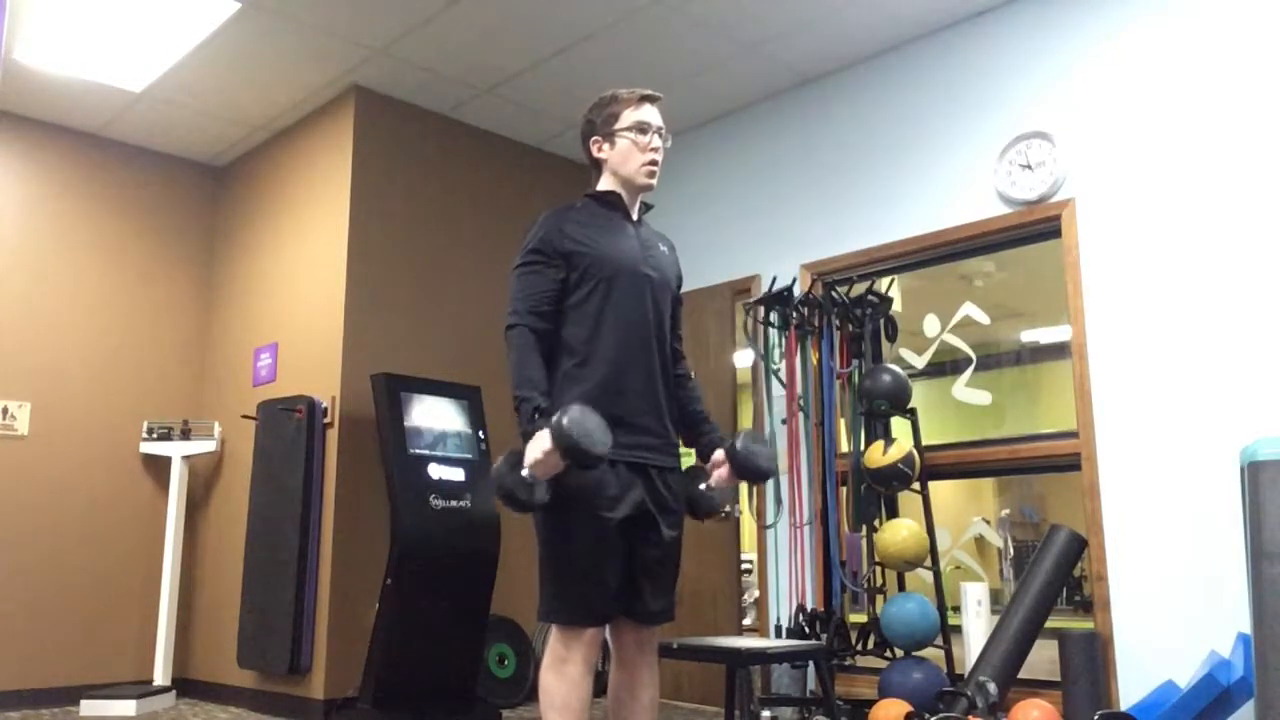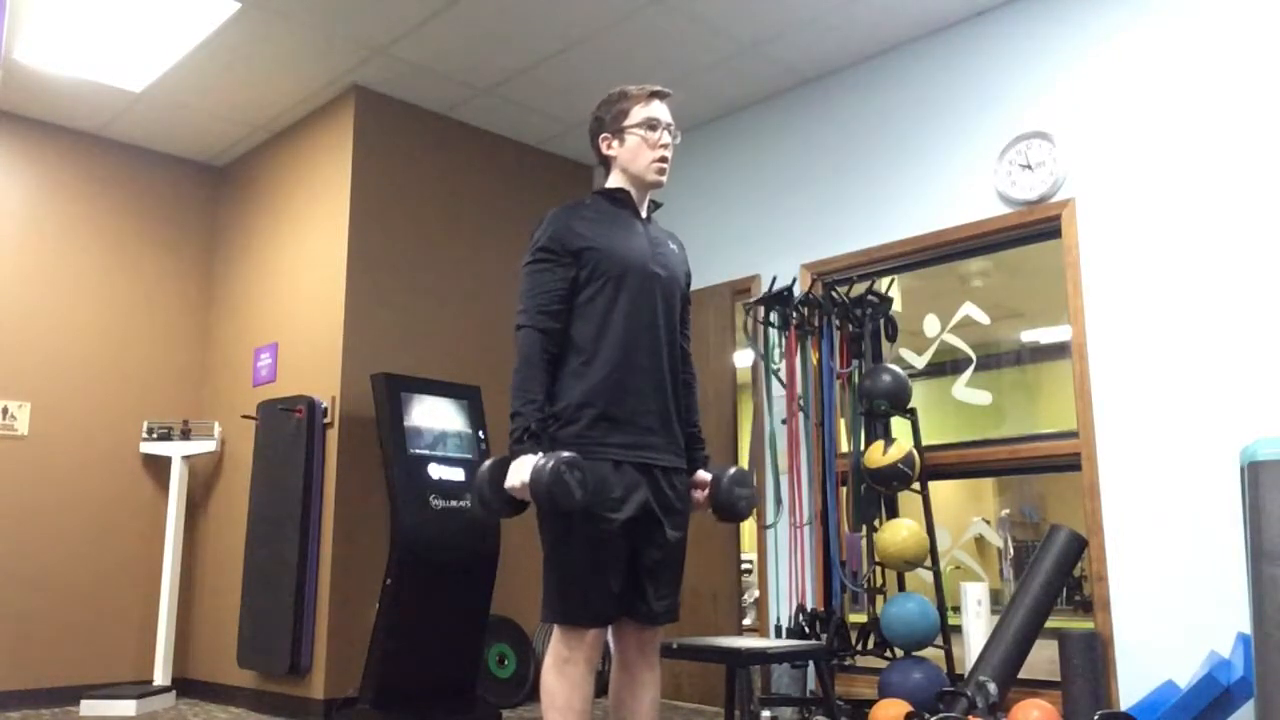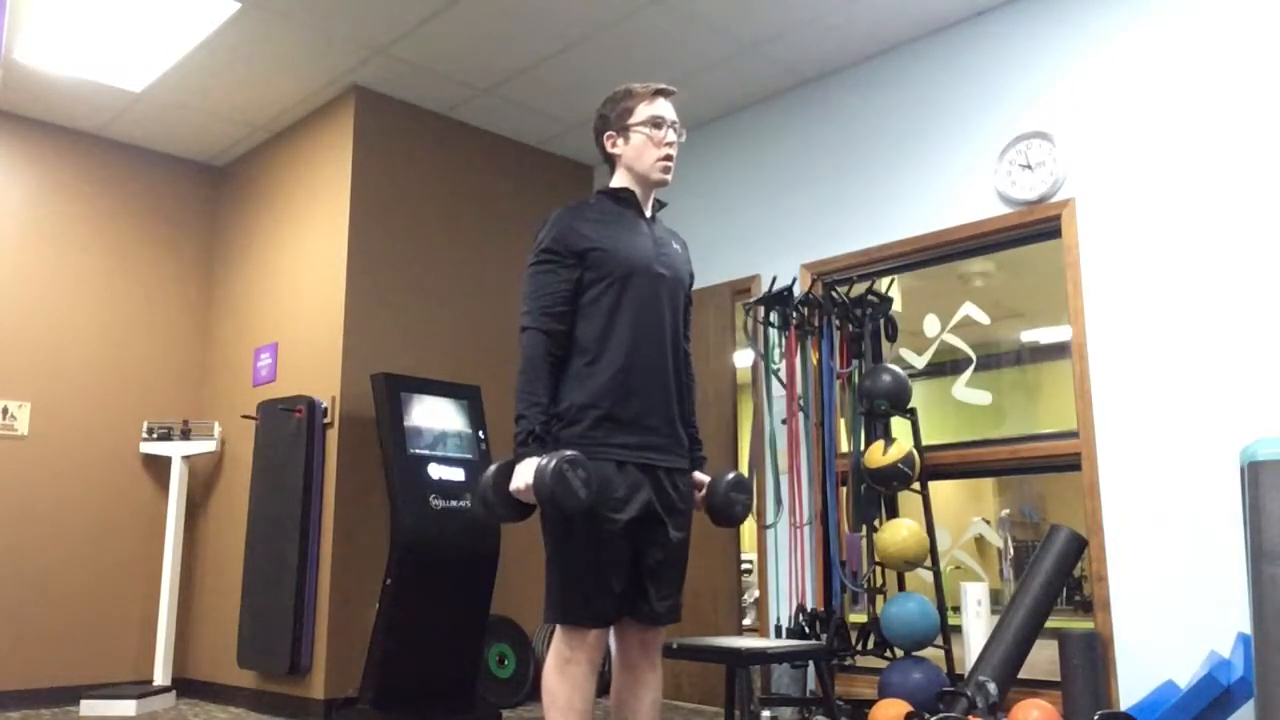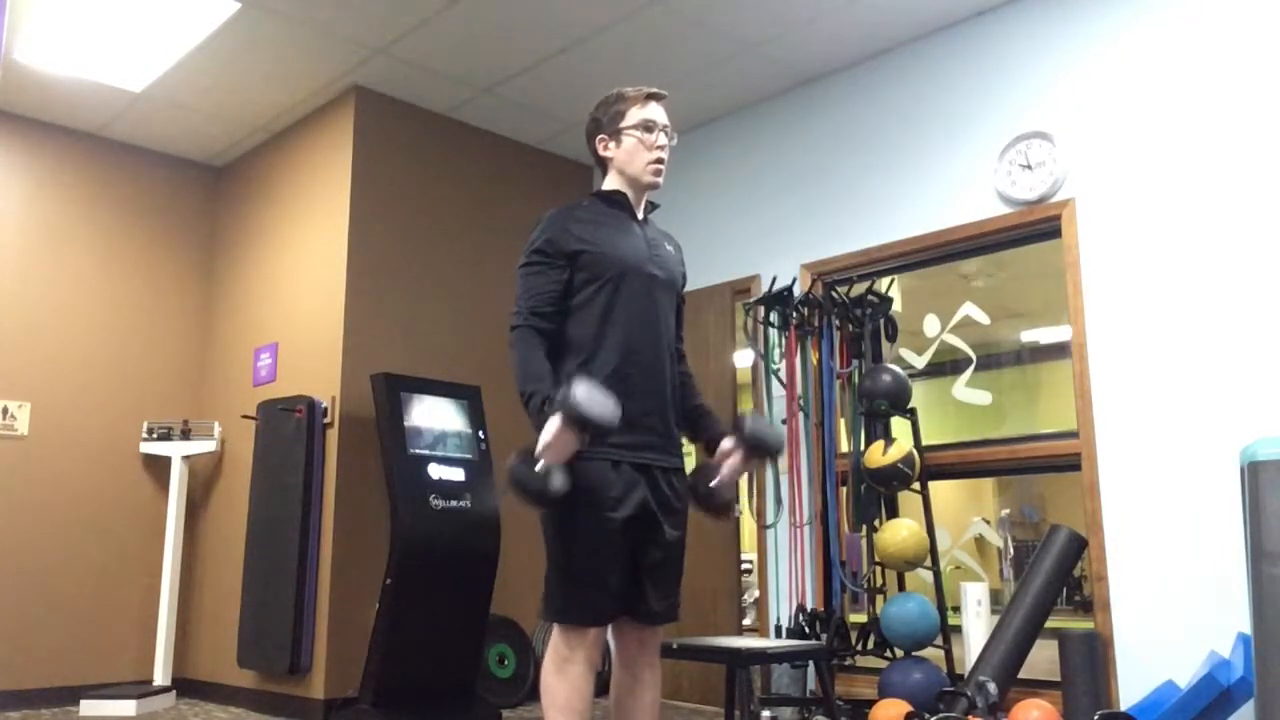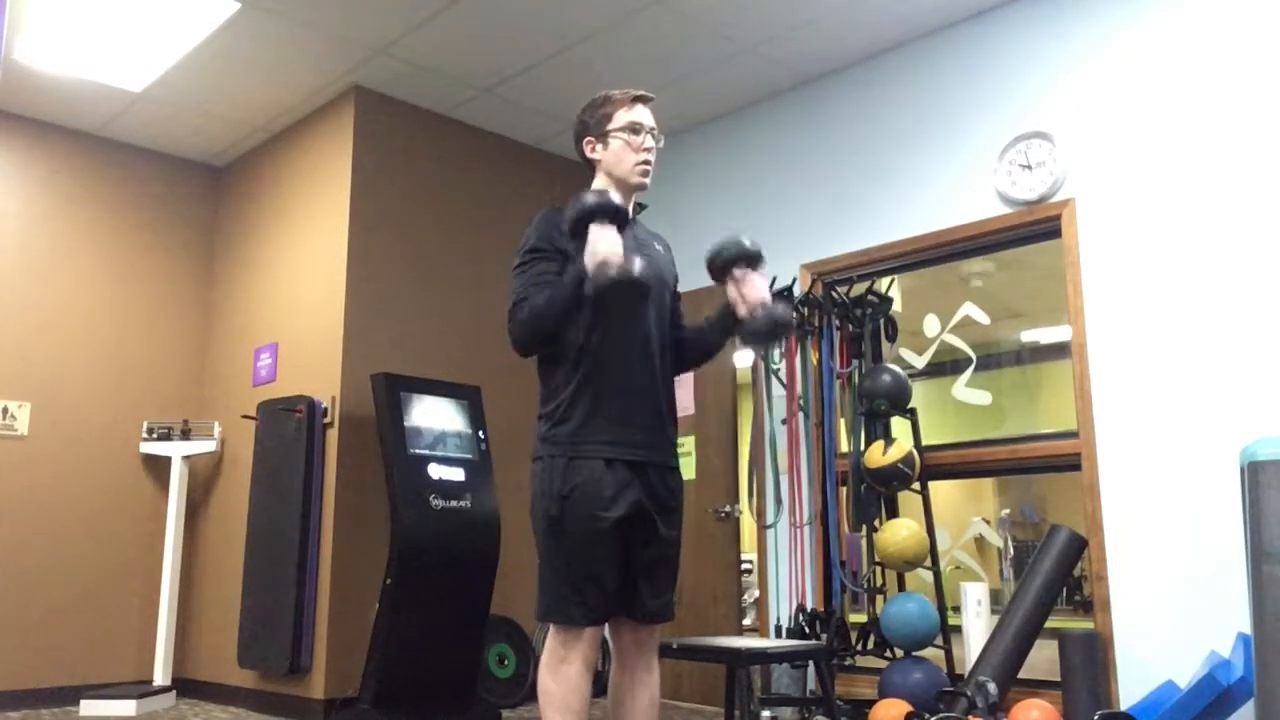
dt=0.4s
person 1, frame 1
left shoulder: (663, 249)
right shoulder: (562, 229)
right elbow: (524, 333)
left wrist: (709, 441)
right wrist: (536, 422)
left hip: (656, 465)
right hip: (584, 463)
left knee: (642, 632)
right knee: (578, 630)
person 1, frame 2
left shoulder: (671, 247)
right shoulder: (570, 227)
right elbow: (535, 339)
left wrist: (698, 458)
right wrist: (526, 443)
left hip: (660, 466)
right hip: (588, 460)
left knee: (644, 634)
right knee: (579, 631)
person 1, frame 3
left shoulder: (674, 246)
right shoulder: (574, 227)
right elbow: (539, 341)
left wrist: (696, 460)
right wrist: (530, 447)
left hip: (663, 469)
right hip: (592, 462)
left knee: (646, 633)
right knee: (582, 630)
person 1, frame 4
left shoulder: (667, 246)
right shoulder: (567, 228)
right elbow: (527, 332)
left wrist: (714, 436)
right wrist: (547, 409)
left hip: (659, 465)
right hip: (590, 459)
left knee: (645, 632)
right knee: (579, 628)
person 1, frame 5
left shoulder: (656, 247)
right shoulder: (559, 227)
right elbow: (524, 328)
left wrist: (729, 317)
right wrist: (583, 273)
left hip: (654, 462)
right hip: (581, 458)
left knee: (641, 631)
right knee: (575, 628)
